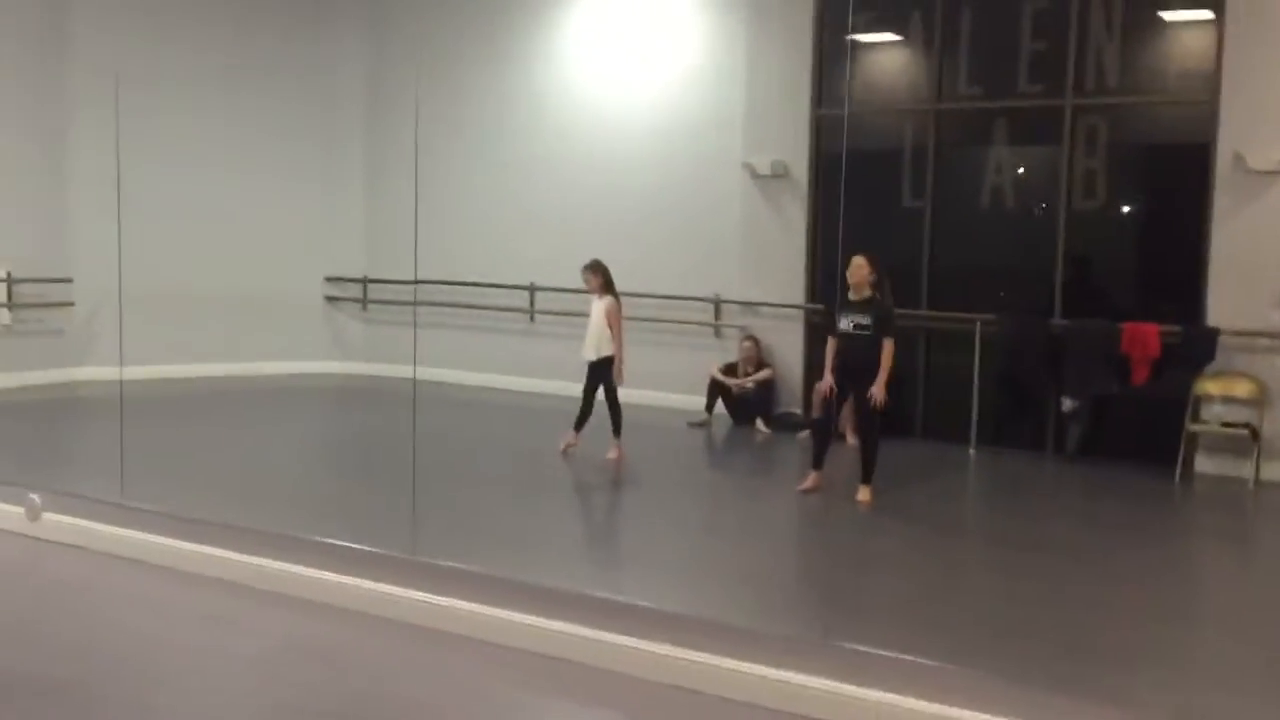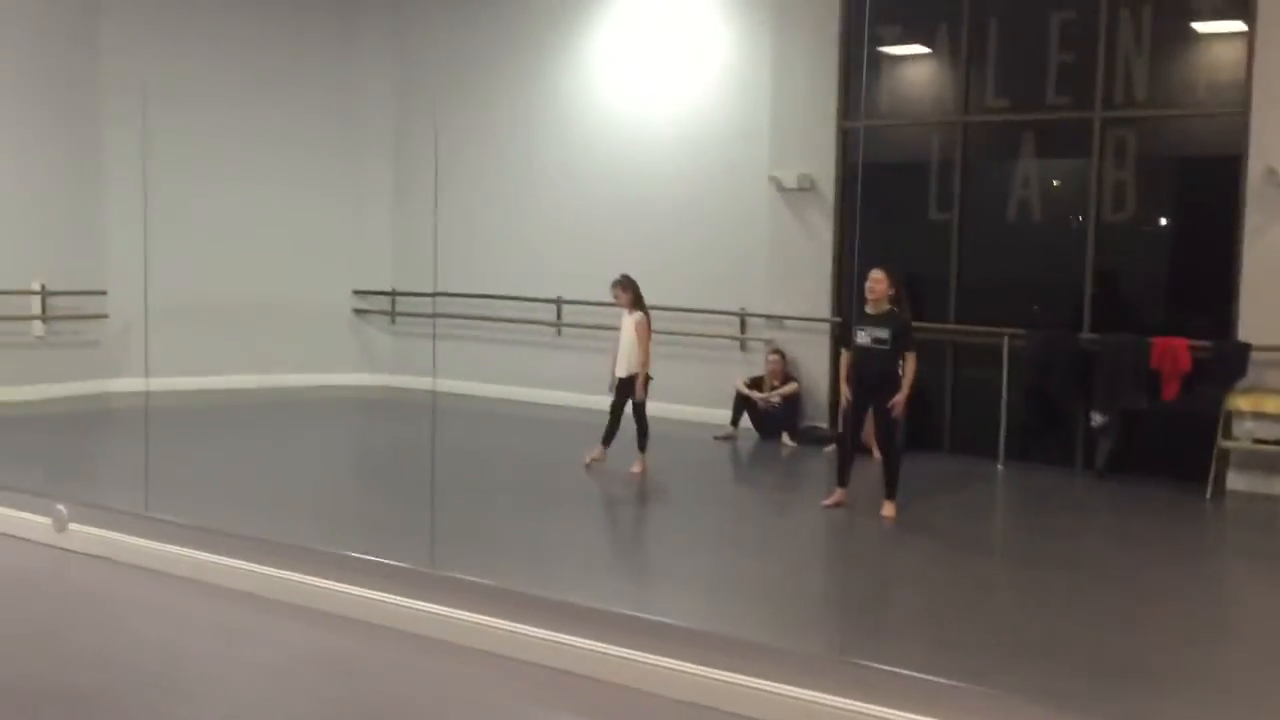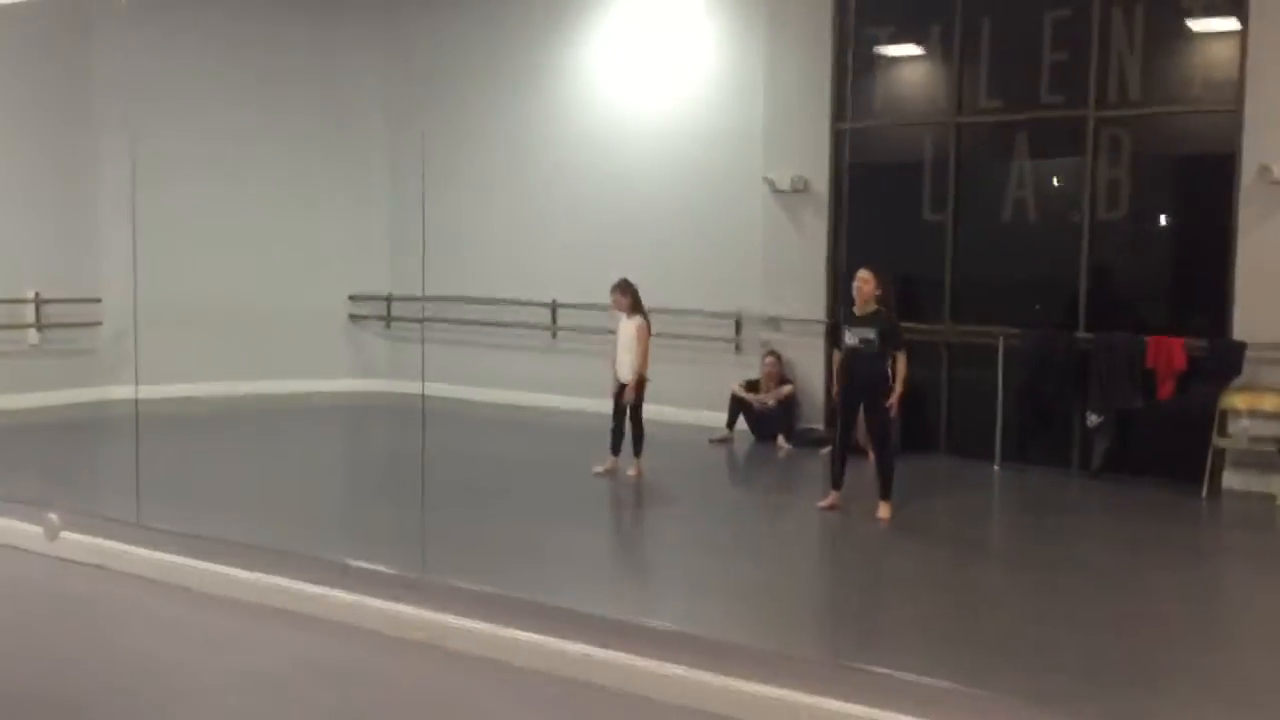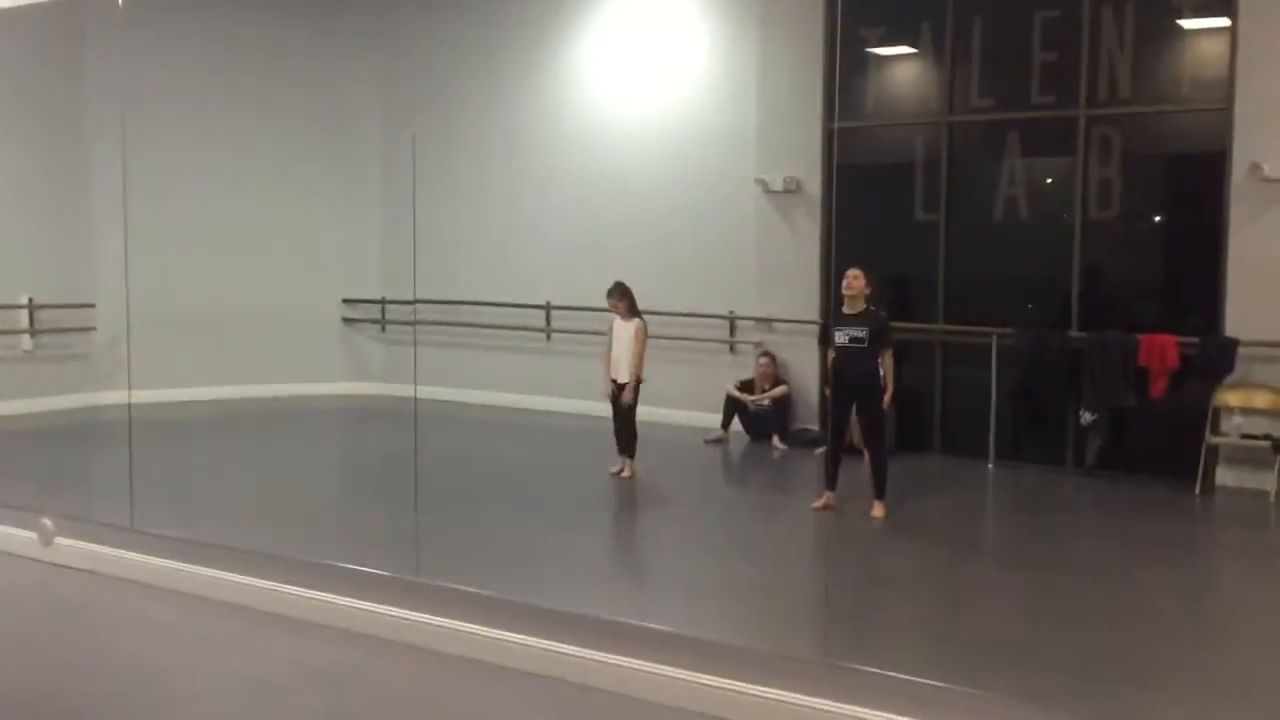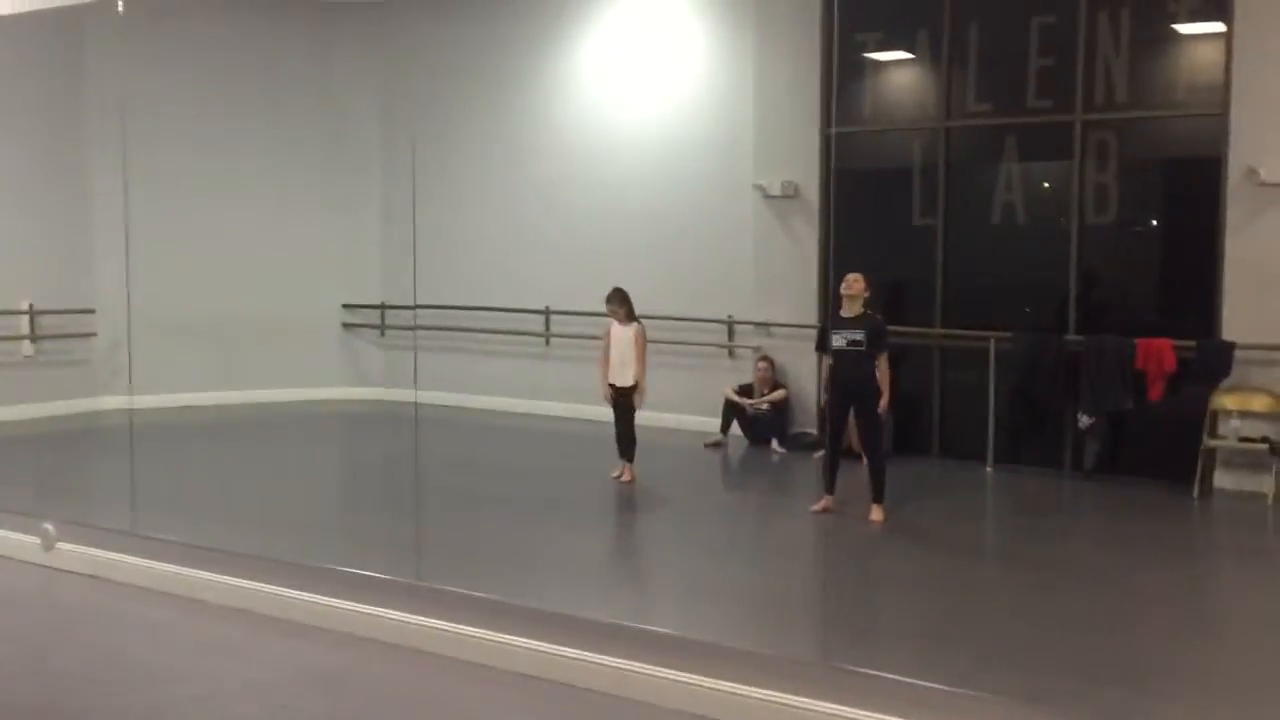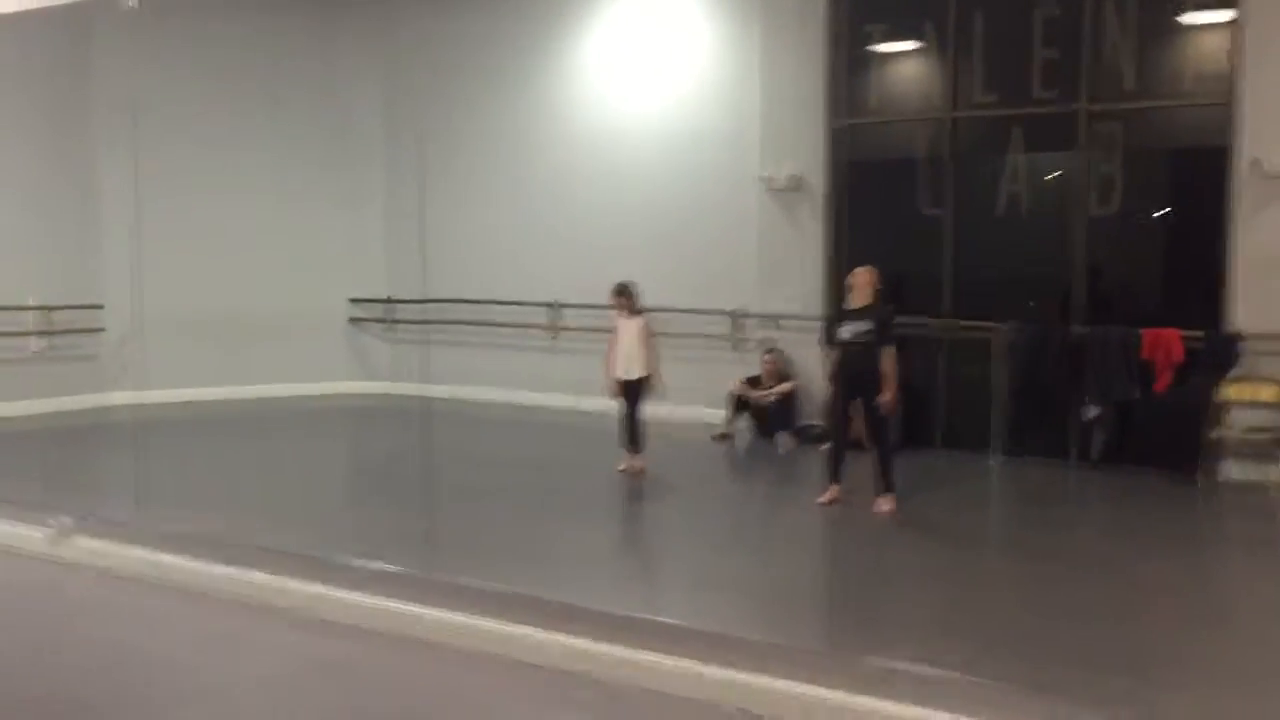
dt=0.2s
person 1, frame 1
left shoulder: (881, 307)
right shoulder: (839, 305)
left elbow: (888, 346)
right elbow: (832, 340)
left wrist: (881, 382)
right wrist: (827, 373)
left hip: (867, 377)
right hip: (840, 373)
left knee: (866, 429)
right knee: (822, 421)
left ankle: (865, 484)
right ankle: (815, 474)
person 1, frame 2
left shoulder: (899, 321)
right shoulder: (855, 318)
left elbow: (910, 358)
right elbow: (846, 353)
left wrist: (904, 392)
right wrist: (843, 385)
left hip: (886, 390)
right hip: (857, 387)
left knee: (887, 443)
right knee: (846, 438)
left ankle: (889, 500)
right ankle: (840, 491)
person 1, frame 3
left shoulder: (887, 321)
right shoulder: (843, 319)
left elbow: (900, 357)
left wrist: (897, 390)
right wrist: (835, 384)
left hip: (877, 390)
right hip: (848, 388)
left knee: (880, 444)
right knee: (840, 440)
left ankle: (885, 501)
right ankle: (835, 493)
person 1, frame 4
left shoulder: (876, 320)
right shoulder: (833, 319)
left elbow: (887, 355)
left wrist: (889, 389)
right wrist: (828, 384)
left hip: (869, 389)
right hip: (839, 387)
left knee: (874, 444)
right knee: (833, 440)
left ankle: (879, 501)
right ankle: (829, 494)
person 1, frame 5
left shoulder: (874, 323)
right shoulder: (831, 323)
left elbow: (882, 360)
left wrist: (885, 394)
right wrist: (824, 390)
left hip: (866, 392)
right hip: (837, 391)
left knee: (872, 447)
right knee: (831, 443)
left ankle: (877, 504)
right ankle: (828, 497)
person 1, frame 6
left shoulder: (881, 314)
right shoulder: (838, 316)
left elbow: (888, 353)
right elbow: (833, 352)
left wrist: (889, 387)
right wrist: (830, 381)
left hip: (872, 384)
right hip: (844, 382)
left knee: (879, 437)
right knee: (837, 432)
left ankle: (887, 494)
right ankle: (834, 487)
person 2, frame 1
left shoulder: (610, 303)
right shoulder: (595, 300)
left elbow: (617, 336)
left wrist: (617, 365)
left hip: (607, 359)
right hip: (595, 359)
left knee: (611, 399)
right knee: (587, 396)
left ankle: (616, 445)
right ankle: (573, 436)
person 2, frame 2
left shoulder: (640, 319)
right shoulder: (625, 315)
left elbow: (644, 353)
left wrist: (641, 382)
right wrist: (614, 374)
left hip: (637, 376)
right hip: (622, 375)
left knee: (639, 415)
right knee: (615, 411)
left ankle: (641, 459)
right ankle: (601, 450)
person 2, frame 3
left shoulder: (640, 322)
right shoulder: (622, 320)
left elbow: (642, 357)
right elbow: (616, 350)
left wrist: (632, 384)
right wrist: (614, 377)
left hip: (635, 380)
right hip: (619, 378)
left knee: (635, 419)
right knee: (617, 418)
left ankle: (636, 463)
right ankle: (612, 461)
person 2, frame 4
left shoulder: (638, 325)
right shoulder: (614, 322)
left elbow: (638, 358)
right elbow: (608, 352)
left wrist: (631, 386)
right wrist: (607, 380)
left hip: (630, 381)
right hip: (615, 380)
left knee: (629, 421)
right knee: (617, 421)
left ankle: (630, 463)
right ankle: (622, 460)
person 2, frame 5
left shoulder: (637, 329)
right shoulder: (611, 327)
left elbow: (641, 362)
right elbow: (604, 357)
left wrist: (640, 390)
right wrist: (605, 384)
left hip: (630, 385)
right hip: (614, 384)
left knee: (627, 425)
right knee: (618, 424)
left ankle: (629, 467)
right ankle: (622, 463)
person 2, frame 6
left shoulder: (642, 322)
right shoulder: (618, 321)
left elbow: (650, 352)
right elbow: (612, 350)
left wrist: (654, 378)
right wrist: (611, 378)
left hip: (639, 376)
right hip: (622, 376)
left knee: (631, 415)
right knee: (627, 415)
left ankle: (636, 457)
right ankle: (630, 455)
